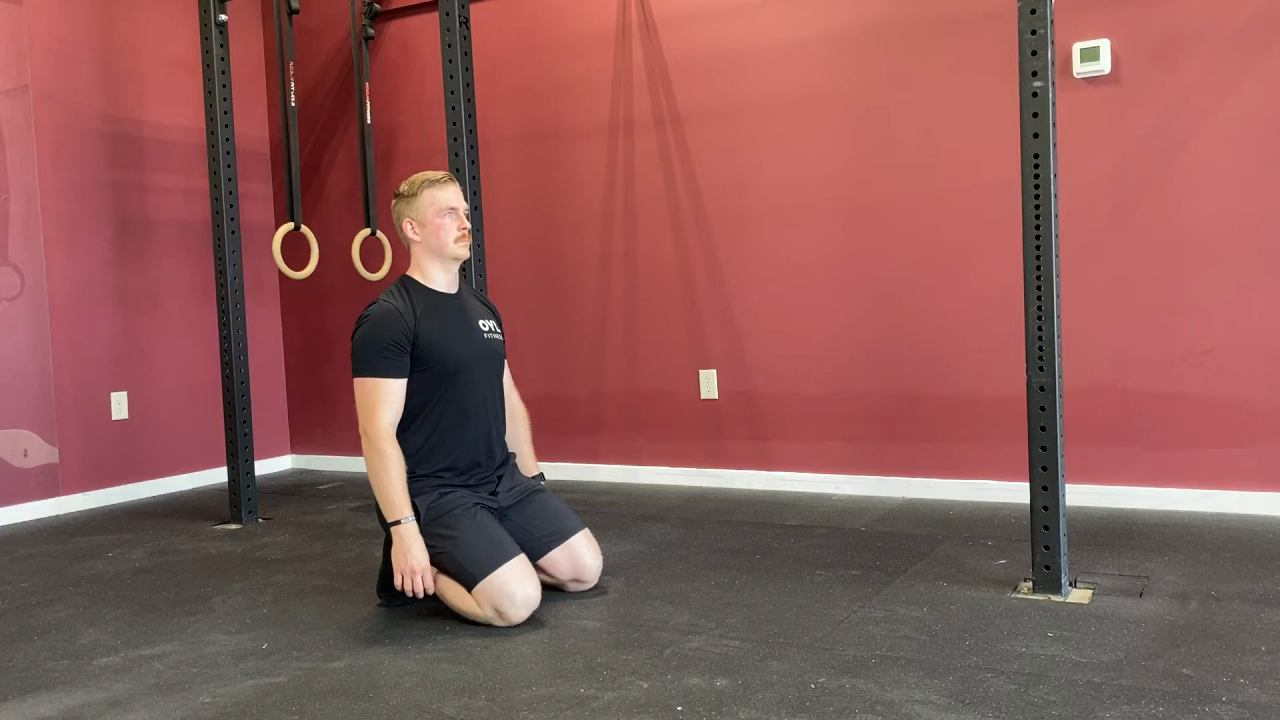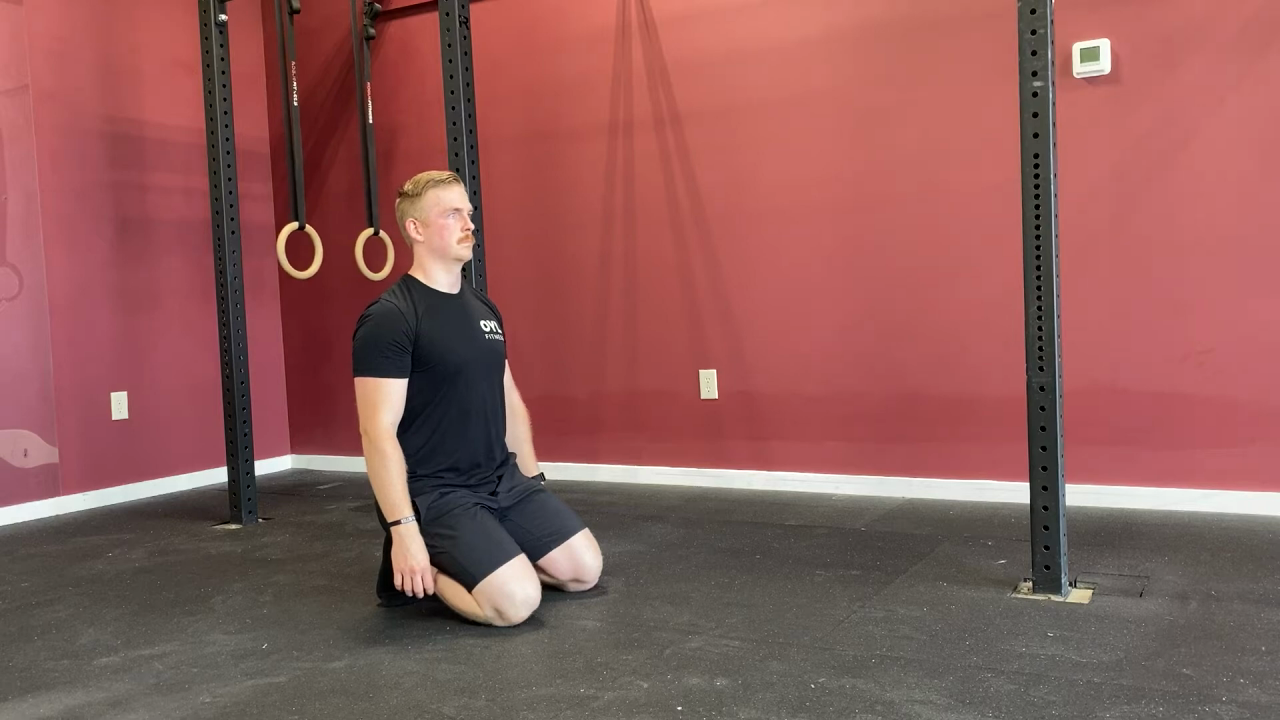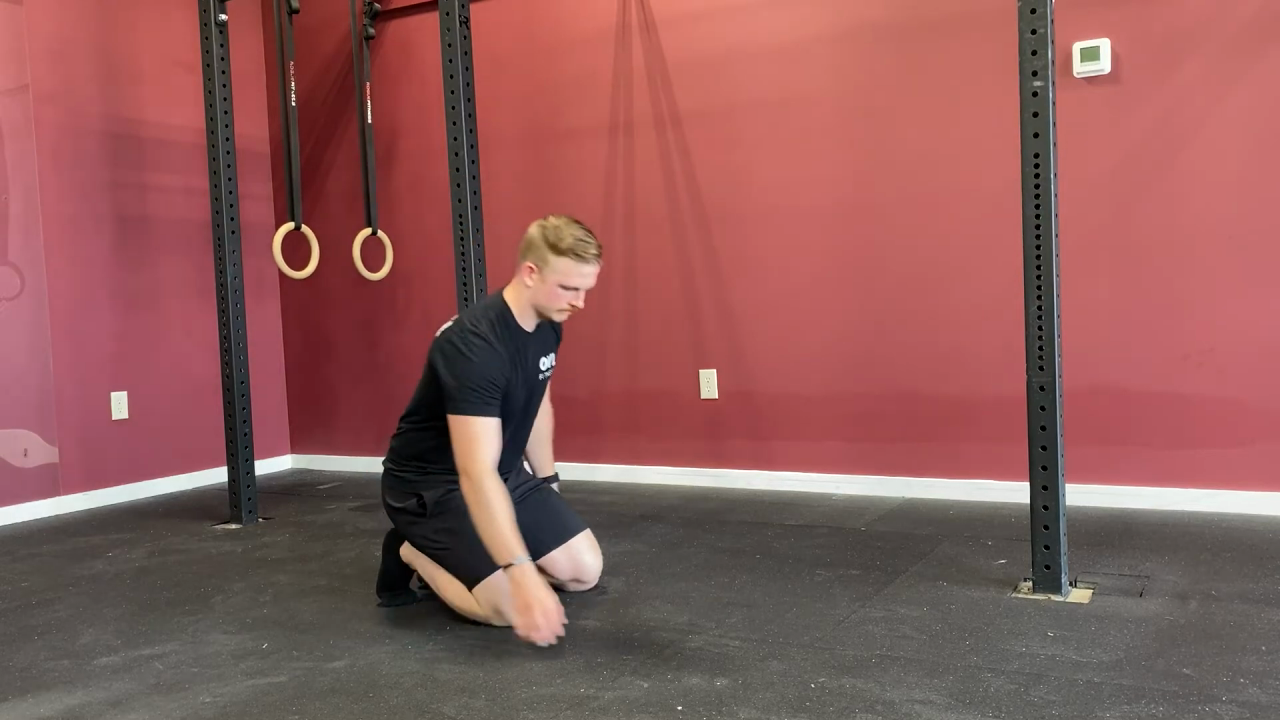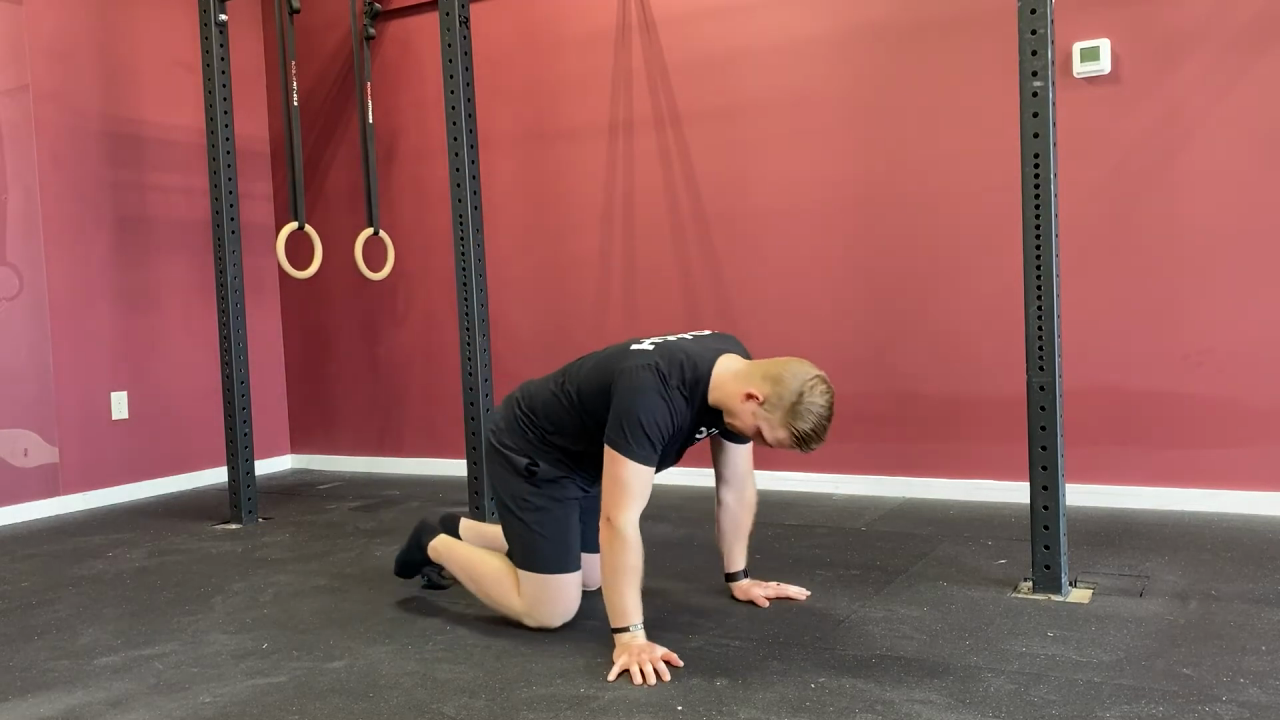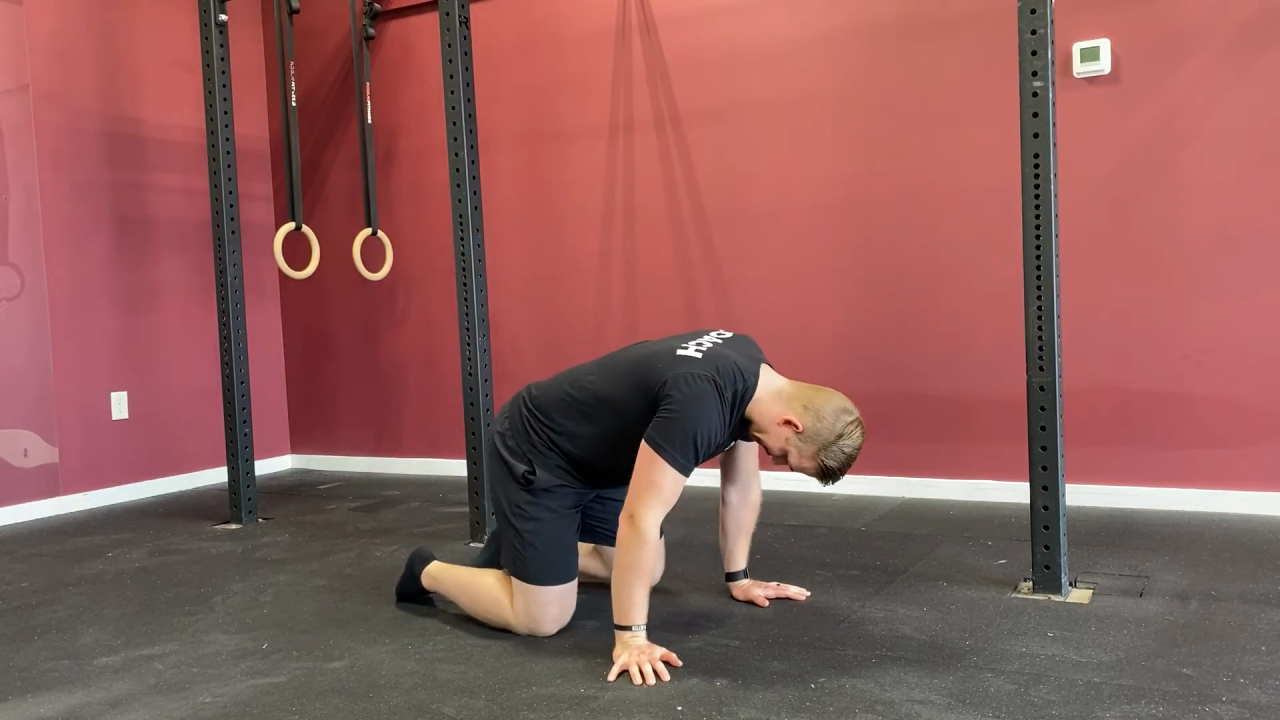
dt=1s
person 1, frame 1
left shoulder: (482, 307)
right shoulder: (388, 318)
right elbow: (378, 432)
left wrist: (533, 479)
right wrist: (404, 529)
left hip: (504, 479)
right hip: (433, 492)
left knee: (584, 568)
right knee: (516, 601)
left ankle: (453, 560)
right ankle: (416, 568)
person 1, frame 2
left shoulder: (483, 307)
right shoulder: (390, 318)
right elbow: (378, 432)
left wrist: (534, 482)
right wrist: (404, 530)
left hip: (502, 478)
right hip: (434, 492)
left knee: (584, 569)
right knee: (516, 601)
left ankle: (466, 556)
right ankle: (414, 567)
person 1, frame 3
left shoulder: (547, 323)
right shoulder: (474, 344)
right elbow: (476, 474)
left wrist: (547, 488)
right wrist: (520, 574)
left hip: (503, 475)
right hip: (433, 485)
left knee: (585, 569)
right knee: (513, 602)
left ankle: (477, 544)
right ankle: (411, 555)
person 1, frame 4
left shoulder: (739, 373)
right shoulder: (653, 392)
left elbow: (736, 489)
right elbow: (619, 519)
left wrist: (738, 577)
right wrist: (629, 637)
left hip: (584, 452)
right hip: (530, 449)
left knee: (587, 576)
right knee: (550, 609)
left ankle: (462, 530)
right ankle: (436, 546)
person 1, frame 5
left shoulder: (753, 378)
right shoulder: (701, 402)
left elbow: (740, 486)
right elbow: (639, 518)
left wrist: (738, 578)
right wrist: (631, 637)
left hip: (596, 454)
right hip: (535, 453)
left knee: (646, 572)
right knee: (543, 619)
left ankle: (517, 547)
right ankle: (428, 573)
